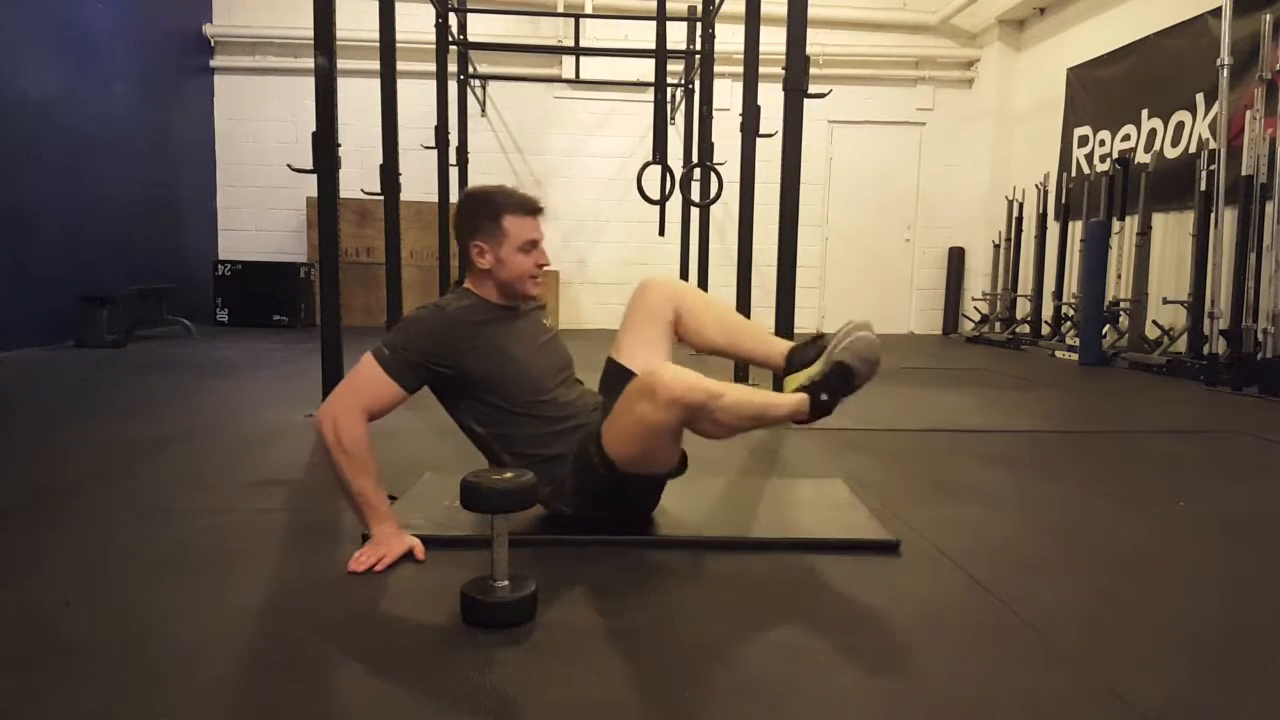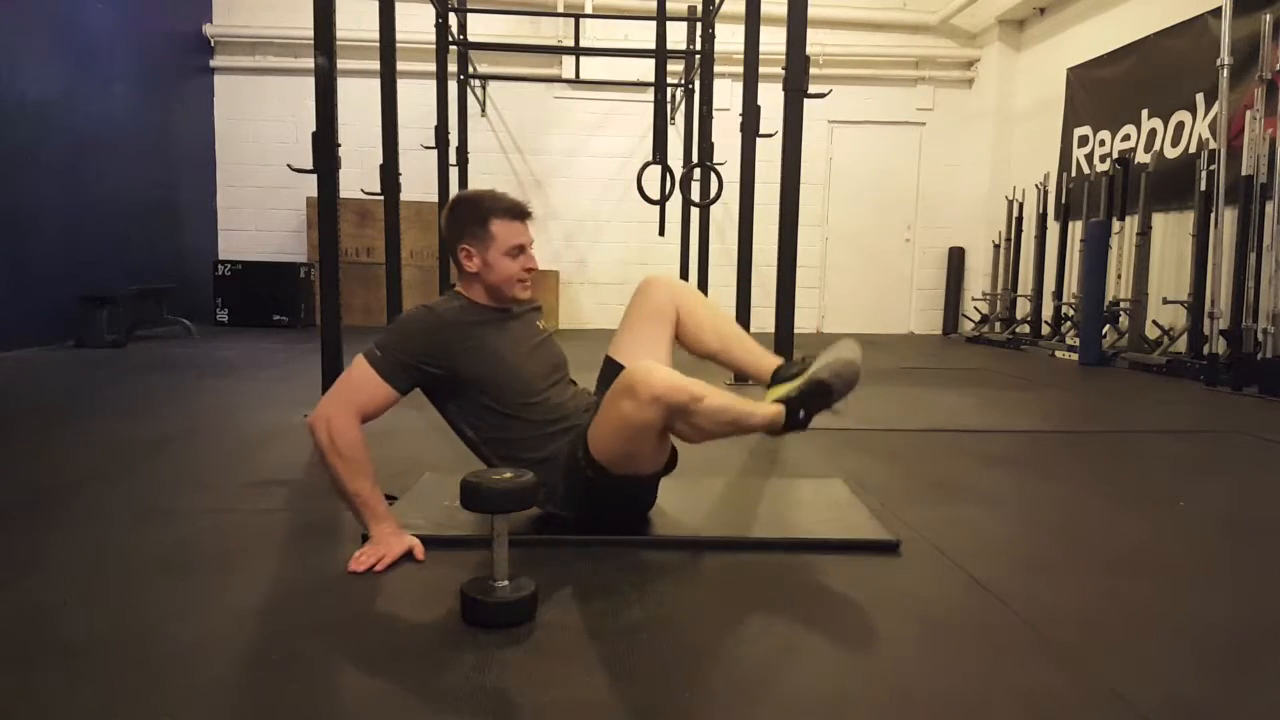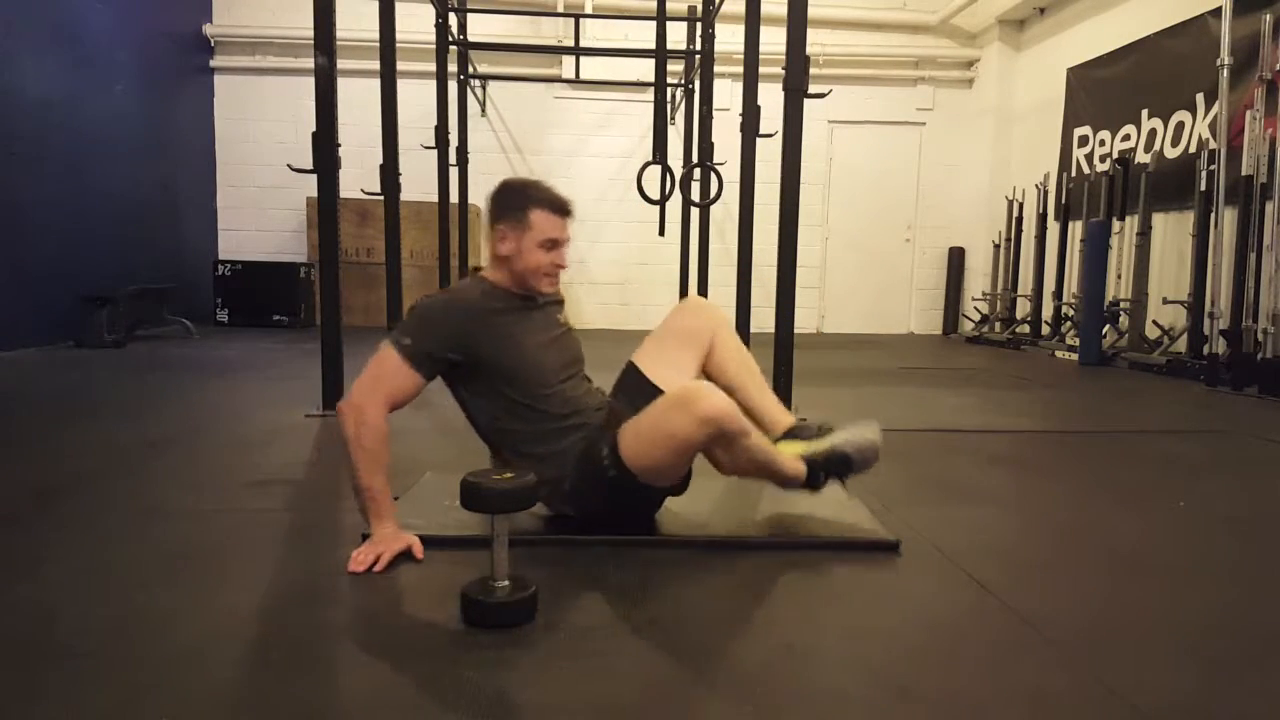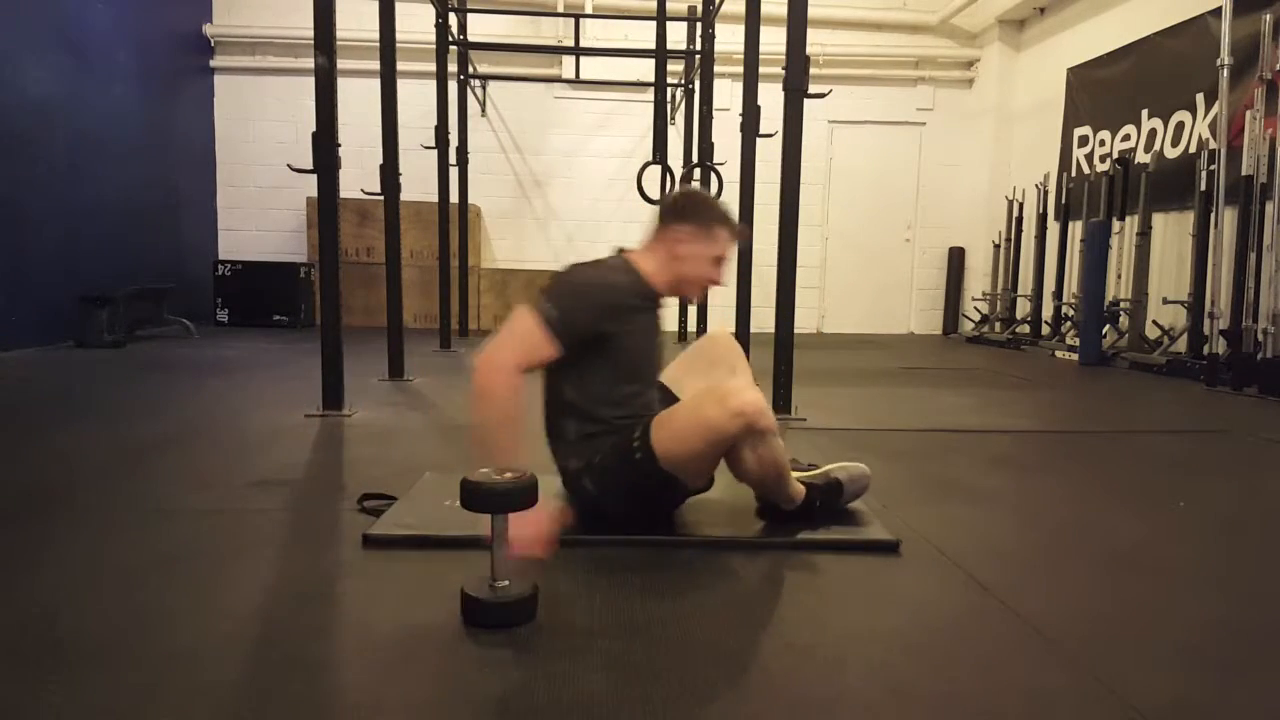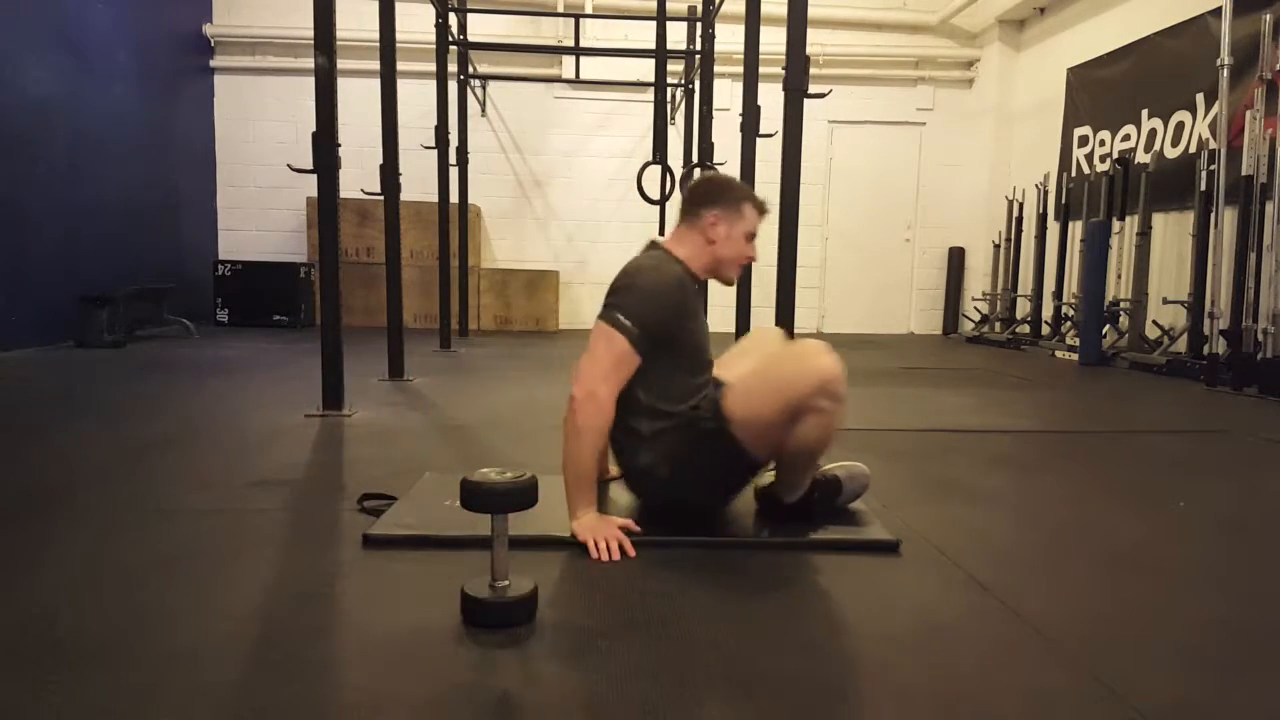
dt=0.3s
person 1, frame 1
left shoulder: (522, 303)
right shoulder: (442, 328)
right elbow: (337, 414)
right wrist: (384, 526)
left hip: (607, 431)
right hip: (589, 484)
left knee: (659, 293)
right knee: (667, 383)
left ankle: (799, 364)
right ankle: (811, 400)
person 1, frame 2
left shoulder: (519, 305)
right shoulder: (434, 330)
right elbow: (331, 417)
right wrist: (383, 527)
left hip: (601, 430)
right hip: (584, 484)
left knee: (662, 292)
right knee: (647, 381)
left ankle: (784, 378)
right ankle: (786, 412)
person 1, frame 3
left shoulder: (541, 296)
right shoulder: (454, 314)
right elbow: (363, 404)
right wrist: (385, 524)
left hip: (611, 430)
right hip: (585, 485)
left knee: (699, 315)
right knee: (702, 401)
left ankle: (788, 436)
right ankle: (798, 470)
person 1, frame 4
left shoulder: (639, 290)
right shoulder: (602, 288)
right elbow: (493, 367)
left hip: (638, 442)
right hip: (610, 483)
left knee: (720, 346)
right knee: (740, 402)
left ankle: (782, 473)
right ankle: (796, 500)
person 1, frame 5
left shoulder: (667, 277)
right shoulder: (654, 286)
right elbow: (587, 394)
left wrist: (599, 469)
right wrist: (584, 514)
left hip: (691, 440)
right hip: (682, 470)
left knee: (770, 341)
right knee: (816, 364)
left ankle: (789, 470)
right ankle: (793, 495)
